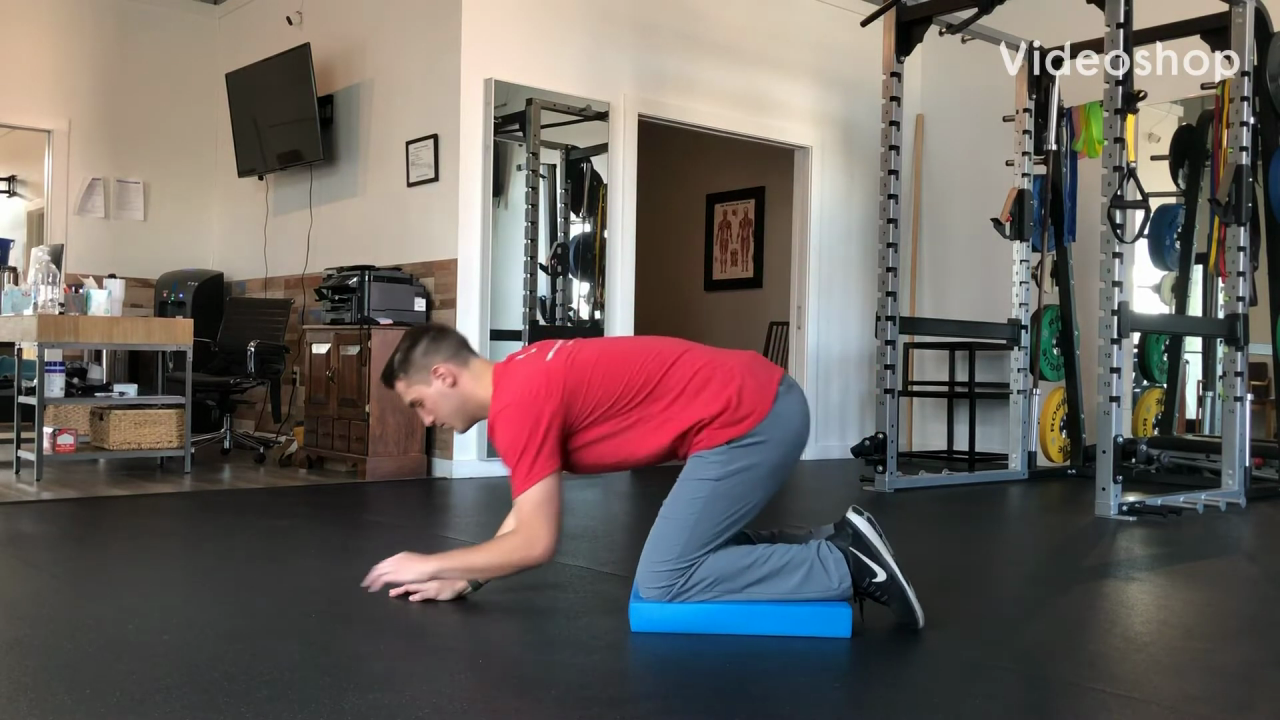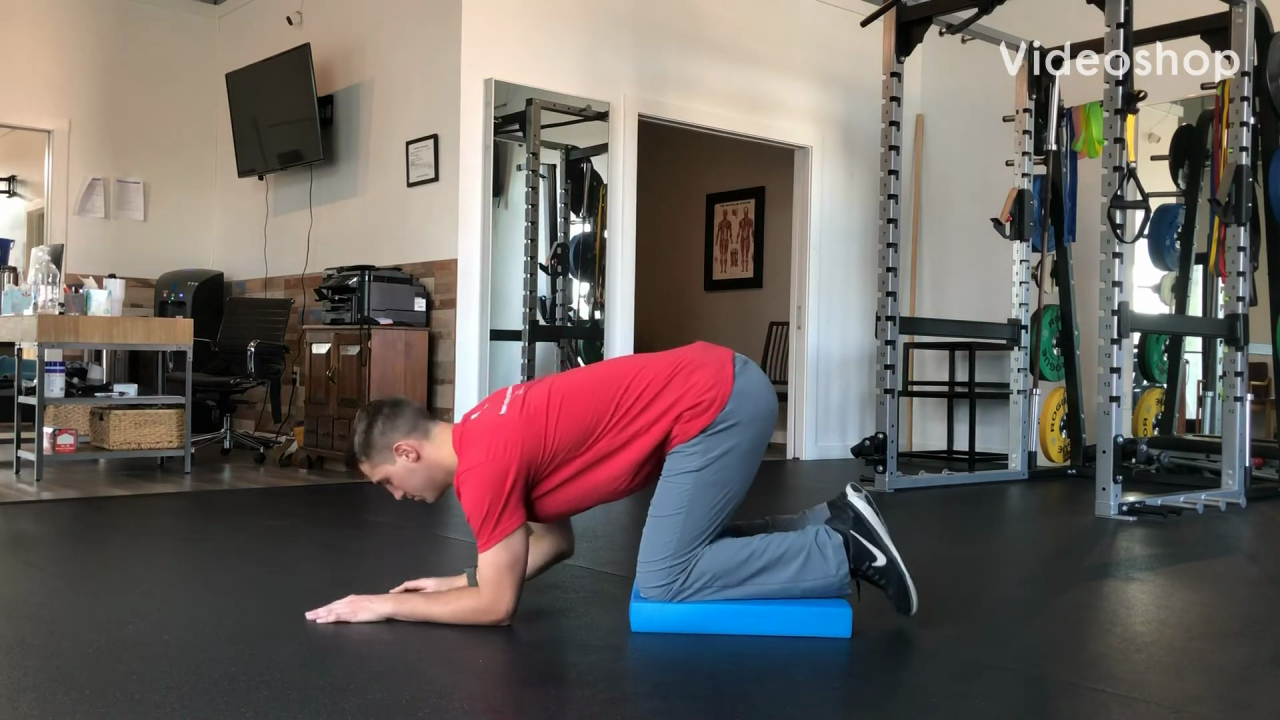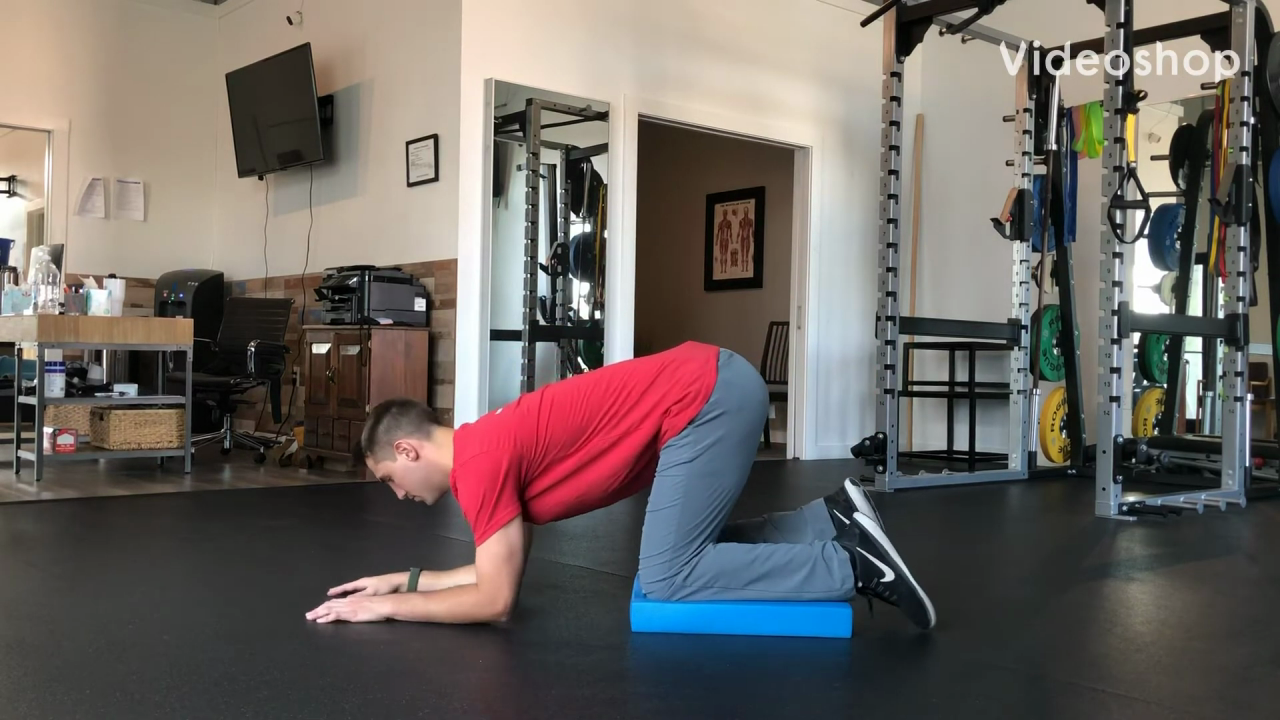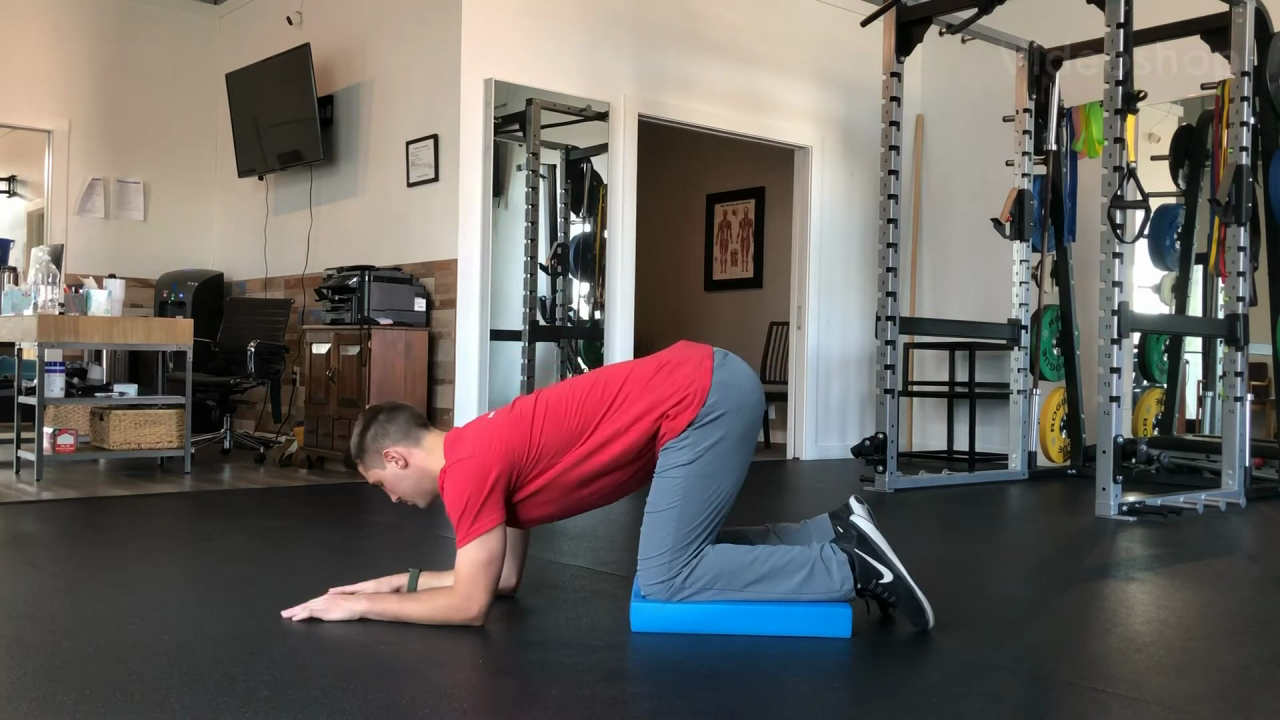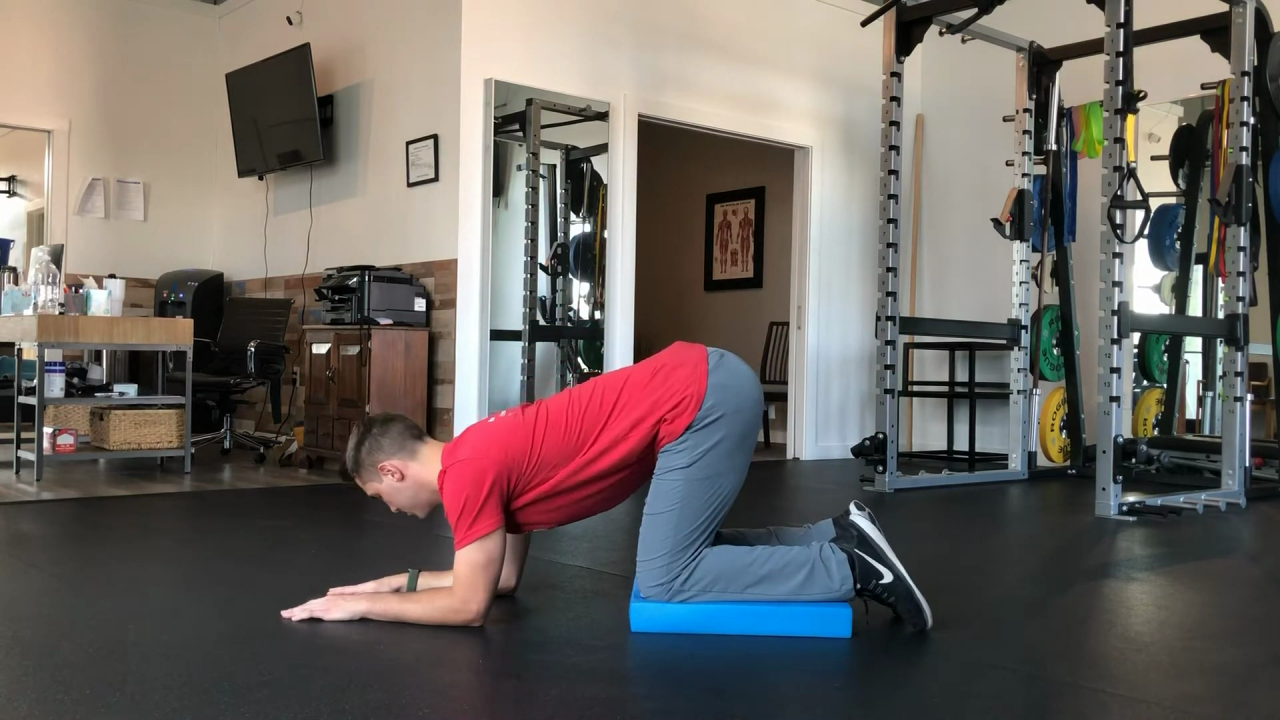
dt=0.5s
person 1, frame 1
left shoulder: (518, 403)
right shoulder: (524, 379)
left elbow: (538, 542)
right elbow: (527, 511)
left wrist: (434, 563)
right wrist: (460, 580)
left hip: (750, 421)
right hip: (764, 402)
left knee: (662, 584)
right knee: (689, 551)
left ankle: (845, 567)
right ankle: (835, 543)
person 1, frame 2
left shoulder: (483, 465)
right shoulder: (490, 430)
left elbow: (497, 605)
right elbow: (556, 540)
left wrist: (387, 604)
right wrist: (467, 578)
left hip: (717, 405)
right hip: (728, 384)
left knee: (666, 582)
right knee: (685, 550)
left ankle: (844, 551)
right ankle: (834, 523)
person 1, frame 3
left shoulder: (478, 462)
right shoulder: (494, 447)
left elbow: (495, 599)
right elbow: (498, 570)
left wrist: (387, 607)
right wrist: (401, 579)
left hip: (707, 397)
right hip: (719, 384)
left knee: (667, 579)
right knee: (688, 550)
left ankle: (850, 565)
right ankle: (834, 519)
person 1, frame 4
left shoulder: (468, 470)
right shoulder: (492, 455)
left elbow: (470, 603)
right elbow: (502, 575)
left wrist: (362, 604)
right wrist: (401, 580)
left hip: (705, 397)
right hip: (714, 383)
left knee: (666, 581)
right knee: (685, 549)
left ankle: (850, 566)
right ankle: (836, 532)
person 1, frame 5
left shoulder: (466, 473)
right shoulder: (487, 460)
left elbow: (469, 605)
right elbow: (501, 576)
left wrist: (362, 606)
right wrist: (398, 581)
left hip: (704, 398)
right hip: (713, 382)
left knee: (664, 583)
right knee: (686, 553)
left ankle: (849, 567)
right ankle: (839, 537)
